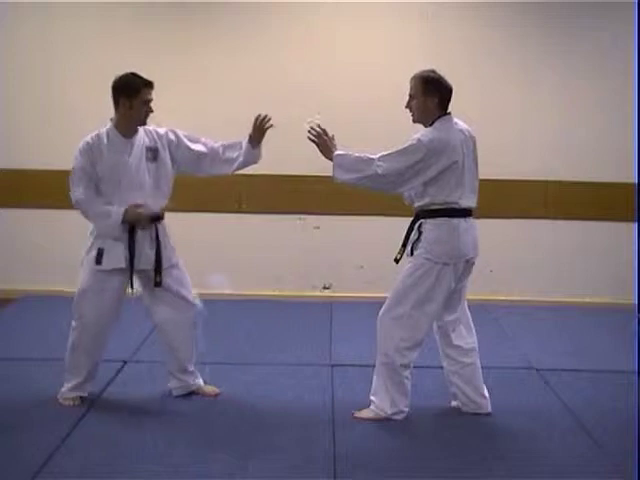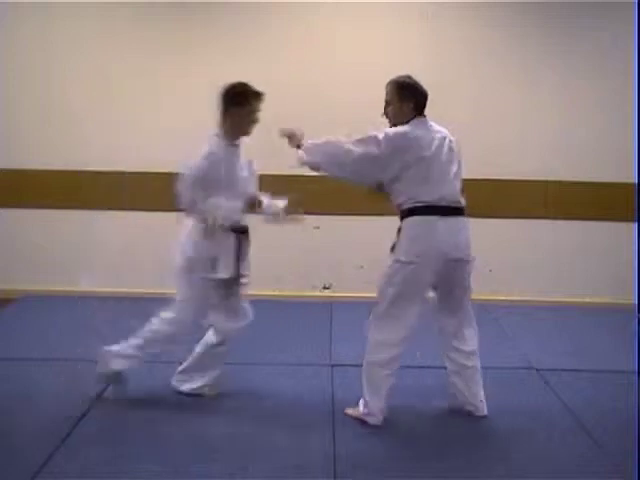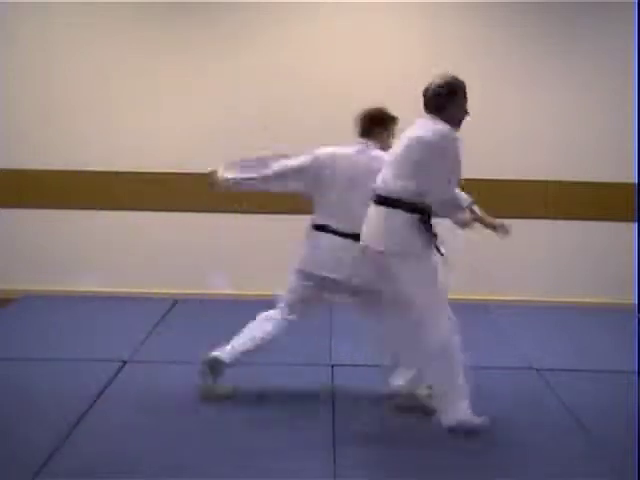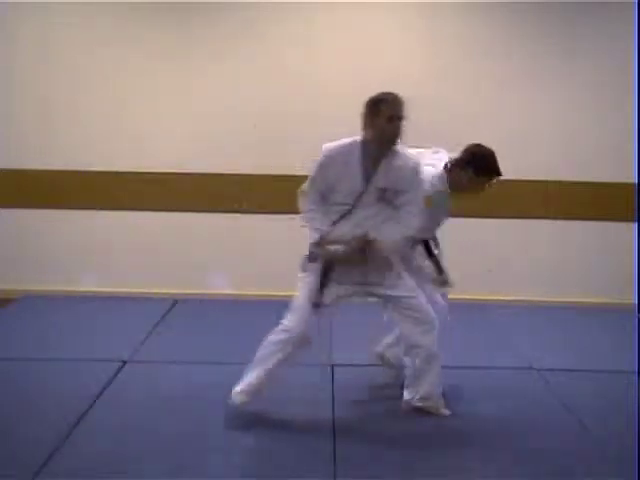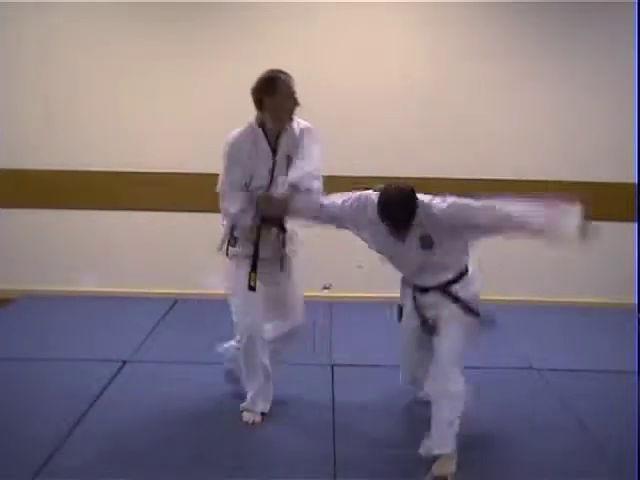
dt=0.4s
person 1, frame 1
left shoulder: (433, 141)
right shoulder: (462, 133)
left elbow: (384, 170)
left wrist: (333, 154)
left hip: (439, 236)
right hip: (461, 234)
left knee: (397, 320)
right knee: (452, 318)
left ankle: (389, 403)
right ankle: (473, 399)
person 1, frame 2
left shoulder: (401, 139)
right shoulder: (444, 137)
left elbow: (350, 157)
left wrist: (304, 147)
right wrist: (390, 189)
left hip: (420, 236)
right hip: (455, 233)
left knee: (387, 324)
right knee: (458, 321)
left ankle: (371, 407)
right ankle: (472, 401)
person 1, frame 3
left shoulder: (425, 133)
right shoulder: (442, 136)
left elbow: (443, 191)
right elbow: (438, 194)
left wrist: (464, 210)
right wrist: (461, 213)
left hip: (397, 235)
right hip: (396, 232)
left knee: (425, 319)
right knee: (436, 323)
right ankle: (455, 411)
person 1, frame 4
left shoulder: (408, 168)
right shoulder: (336, 154)
left elbow: (410, 222)
right elbow: (311, 199)
left wrist: (371, 243)
right wrist: (329, 239)
left hip: (378, 259)
right hip: (330, 254)
left knee: (421, 322)
right knee: (295, 329)
left ankle: (422, 394)
right ankle: (247, 390)
person 1, frame 5
left shoulder: (299, 132)
right shoulder: (240, 142)
left elbow: (309, 170)
right elbow: (231, 198)
left wrist: (294, 190)
right wrist: (255, 222)
left hip: (275, 234)
right hip: (245, 238)
left knee: (290, 320)
right knee: (252, 324)
left ankle: (236, 357)
right ankle: (256, 400)
person 2, frame 1
left shoulder: (164, 140)
right shoulder: (94, 147)
left elbow: (211, 155)
right elbow: (82, 196)
left wrist: (250, 144)
right wrist: (119, 215)
left hip: (153, 240)
right hip: (113, 242)
left knee: (182, 310)
right knee: (91, 318)
left ankle: (185, 380)
right ankle: (74, 386)
person 2, frame 2
left shoulder: (236, 150)
right shoulder: (215, 152)
right elbow: (191, 196)
left wrist: (273, 205)
right wrist: (239, 206)
left hip: (227, 246)
right hip: (210, 245)
left knee: (233, 319)
right knee: (181, 317)
left ankle: (192, 378)
right ankle: (116, 358)
person 2, frame 3
left shoulder: (326, 157)
left elbow: (275, 171)
left wrist: (228, 175)
right wrist: (476, 214)
left hip: (319, 249)
right hip: (352, 255)
left knee: (283, 312)
right knee: (390, 319)
left ankle: (221, 358)
right ankle: (411, 384)
person 2, frame 4
left shoulder: (439, 159)
right shoulder: (430, 188)
left hip: (417, 246)
left knee: (434, 308)
right knee: (432, 313)
left ankle: (390, 352)
person 2, frame 5
left shoulder: (441, 213)
right shoulder: (369, 207)
left elbow: (503, 215)
right elbow: (323, 207)
left wrist: (563, 222)
right wrist: (285, 205)
left hip: (452, 297)
right hip: (416, 296)
left knee: (444, 369)
right knee: (412, 372)
left ankle: (444, 451)
